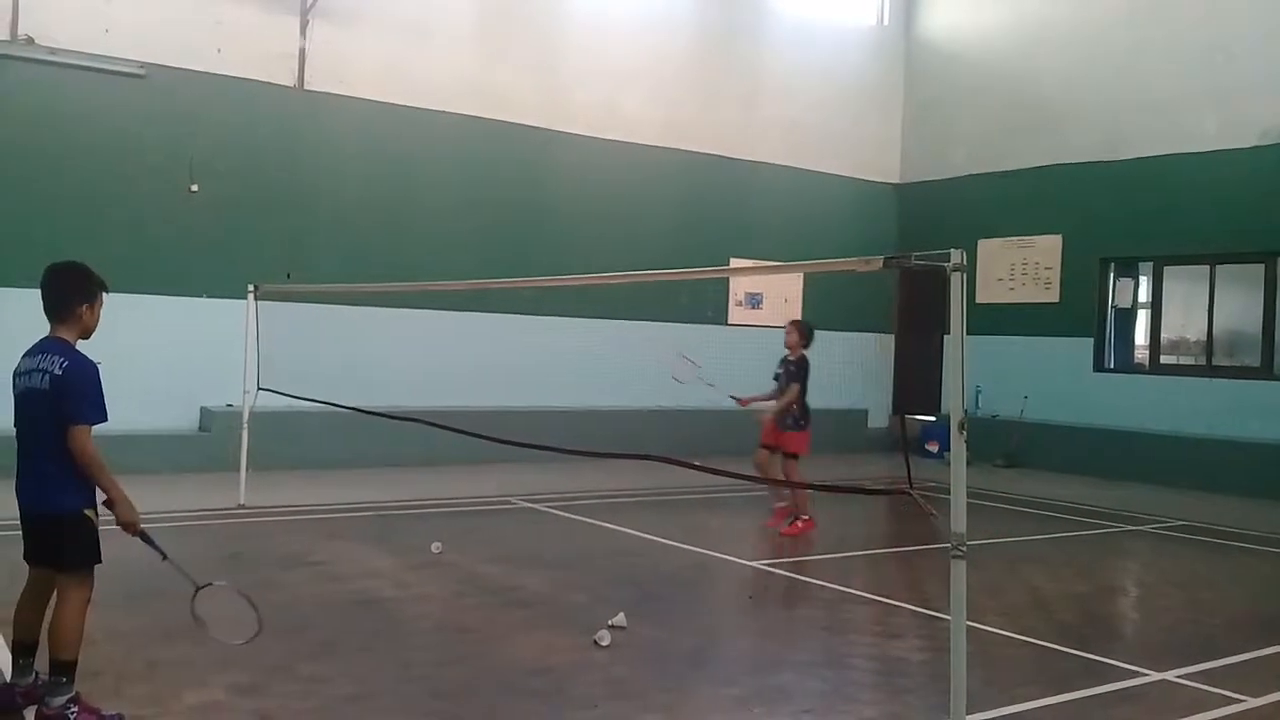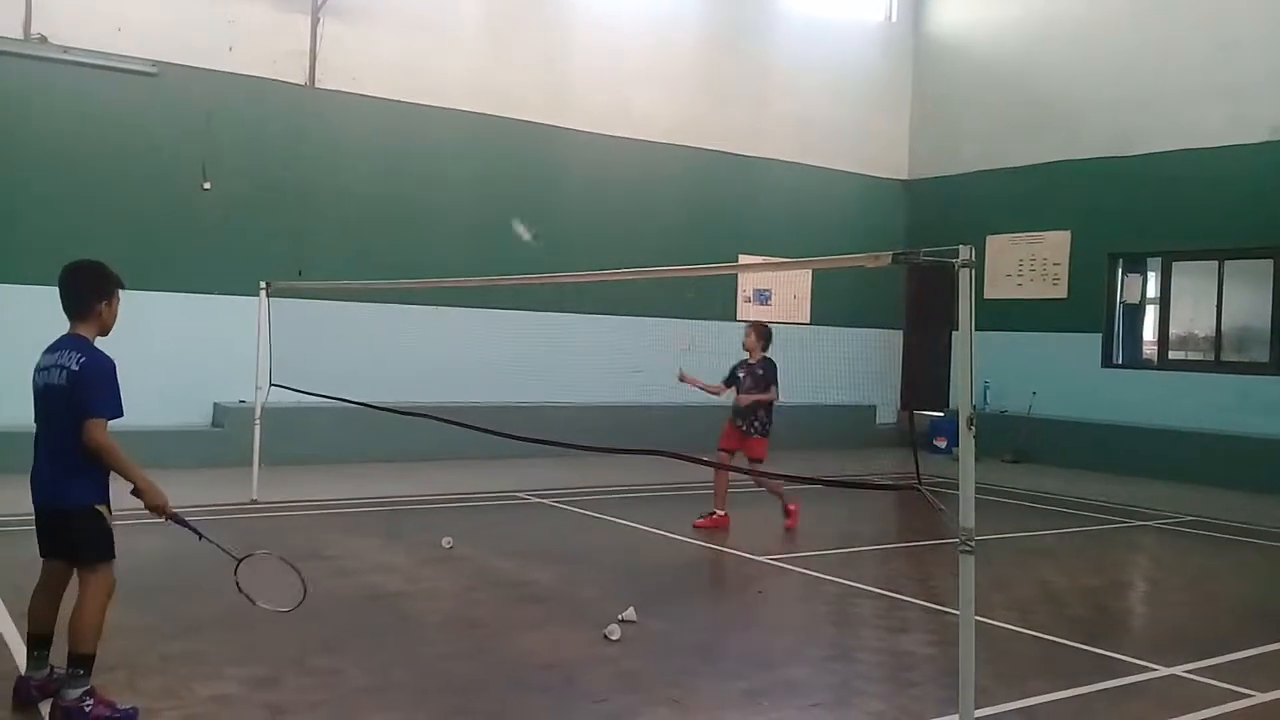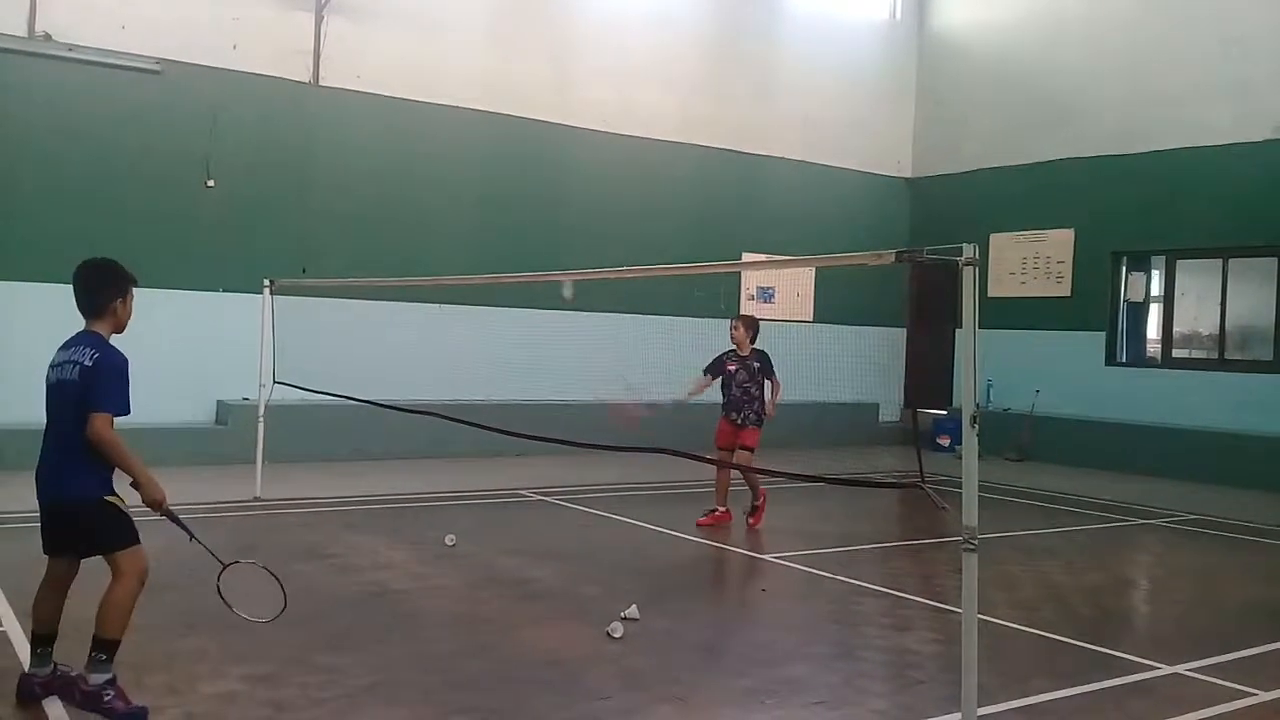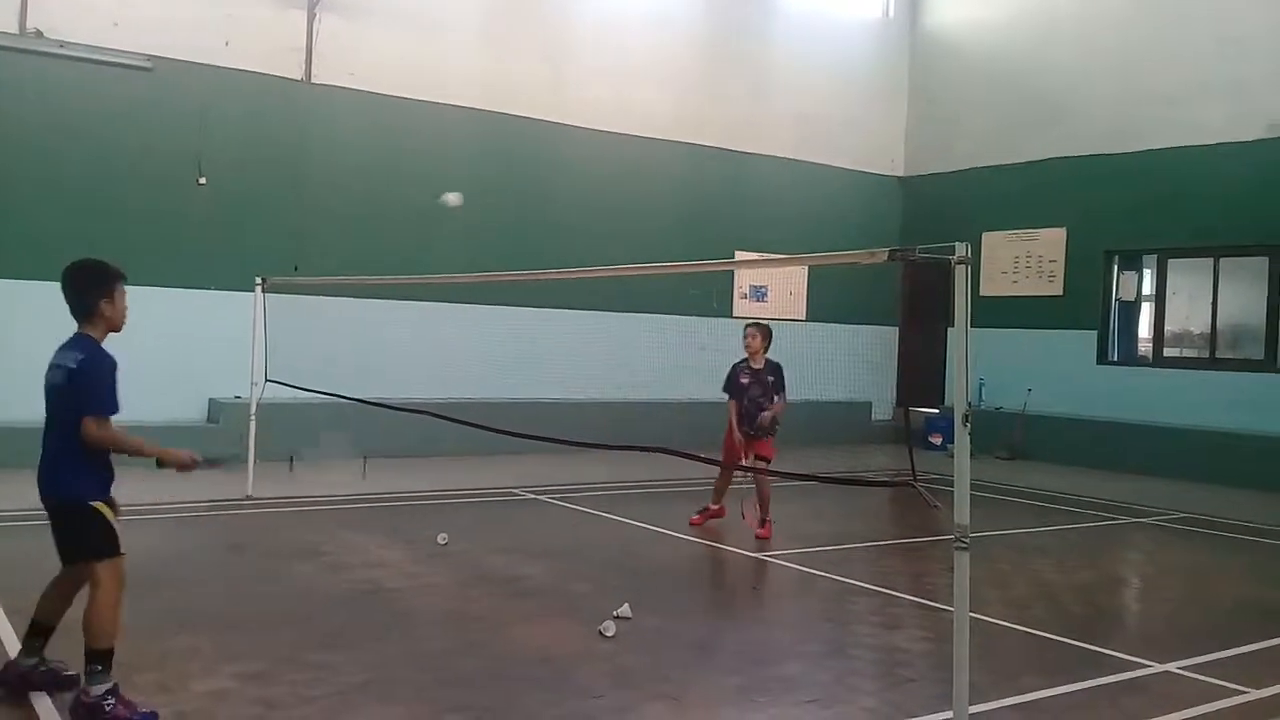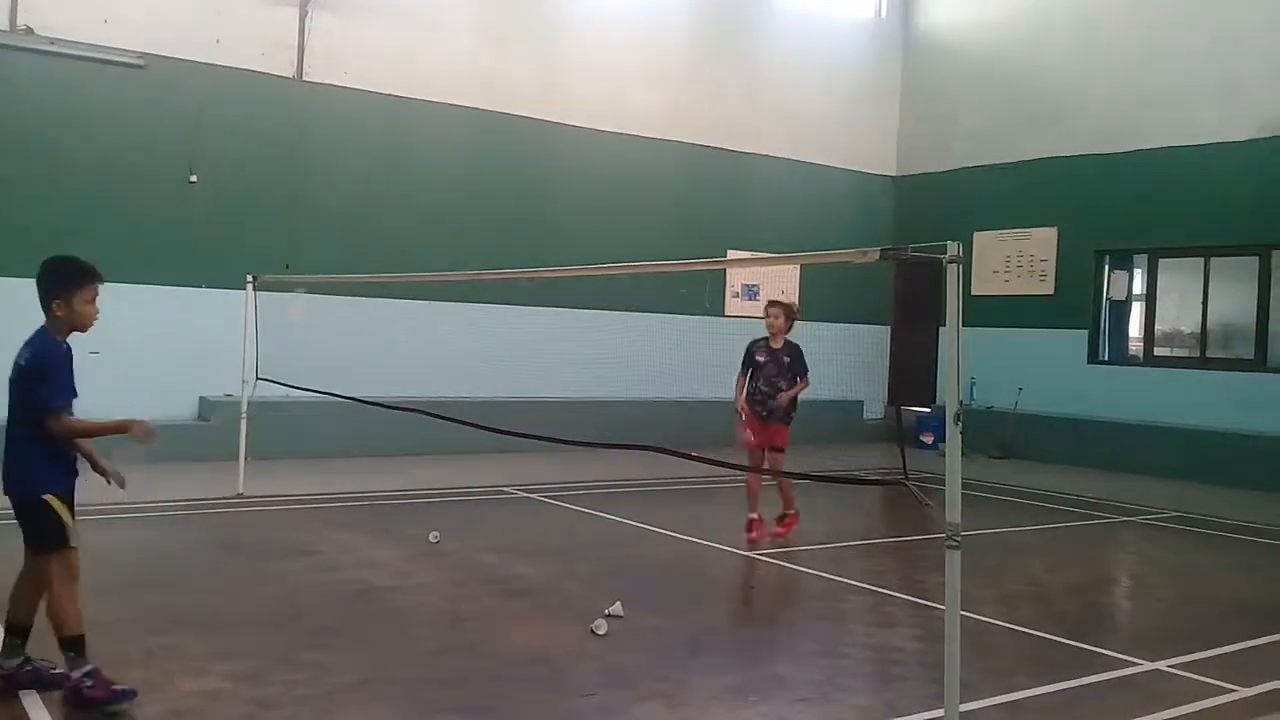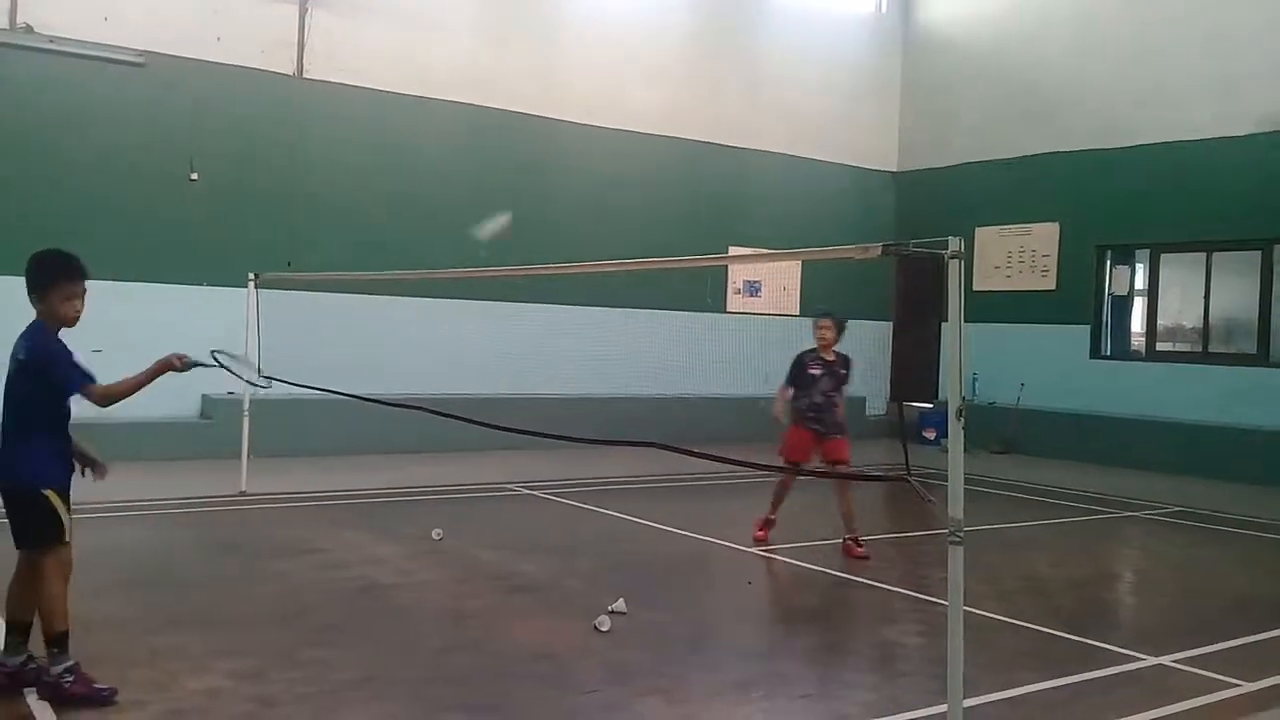
dt=0.3s
person 1, frame 1
right shoulder: (78, 368)
right elbow: (79, 443)
right wrist: (118, 498)
right hip: (66, 500)
left knee: (39, 583)
right knee: (74, 591)
person 1, frame 2
left shoulder: (49, 358)
right shoulder: (95, 363)
right elbow: (95, 436)
right wrist: (143, 483)
left hip: (48, 488)
right hip: (80, 493)
left knee: (53, 576)
right knee: (97, 584)
left ankle: (35, 676)
person 1, frame 3
left shoulder: (65, 354)
right shoulder: (108, 359)
right elbow: (98, 429)
right wrist: (143, 478)
left hip: (54, 481)
right hip: (85, 487)
left knee: (59, 572)
right knee: (132, 568)
left ankle: (39, 672)
right ankle: (98, 679)
person 1, frame 4
left shoulder: (64, 356)
right shoulder: (97, 361)
right elbow: (94, 432)
right wrist: (162, 454)
left hip: (60, 482)
right hip: (81, 488)
left knee: (74, 572)
right knee: (108, 579)
person 1, frame 5
left shoulder: (53, 351)
right shoulder: (46, 355)
right elbow: (57, 425)
left wrist: (97, 462)
right wrist: (122, 427)
left hip: (41, 476)
right hip: (39, 480)
left knee: (39, 567)
right knee: (63, 569)
right ankle: (81, 674)
person 1, frame 6
left shoulder: (39, 343)
right shoulder: (45, 348)
right elbow: (100, 395)
left wrist: (77, 451)
right wrist: (160, 367)
right knee: (55, 566)
right ankle: (60, 672)
person 2, frame 1
left shoulder: (801, 363)
right shoulder: (784, 361)
left elbow: (793, 393)
left wrist: (772, 411)
right wrist: (750, 399)
left hip: (794, 422)
right hip: (778, 420)
left knee: (789, 470)
right knee: (761, 460)
left ankle: (805, 518)
right ankle: (783, 503)
person 2, frame 2
left shoulder: (768, 365)
right shoulder: (740, 366)
left elbow: (773, 395)
right elbow: (720, 389)
left wrist: (752, 398)
right wrist: (691, 381)
left hip: (757, 426)
right hip: (737, 422)
left knee: (756, 474)
right knee: (721, 463)
left ankle: (788, 505)
right ankle: (720, 514)
person 2, frame 3
left shoulder: (761, 358)
right shoulder: (725, 359)
left elbow: (775, 383)
right elbow: (706, 379)
left wrist: (771, 402)
right wrist: (690, 394)
left hip: (752, 419)
right hip: (728, 417)
left knee: (742, 464)
right knee: (722, 462)
left ankle: (758, 499)
right ankle: (721, 510)
person 2, frame 4
left shoulder: (774, 369)
right shoulder: (738, 370)
left elbow: (782, 399)
right elbow: (732, 402)
left wrist: (772, 412)
right wrist: (735, 429)
left hip: (763, 430)
right hip: (740, 428)
left knee: (759, 474)
right knee: (727, 468)
left ankle: (765, 520)
right ankle: (714, 507)
person 2, frame 5
left shoulder: (793, 350)
right shoulder: (755, 346)
left elbow: (804, 381)
right elbow: (743, 374)
left wrist: (790, 393)
right wrist: (739, 398)
left hip: (780, 414)
right hip: (755, 411)
left knee: (776, 466)
right knee: (754, 464)
left ankle: (789, 513)
right ankle: (754, 520)
person 2, frame 6
left shoulder: (844, 363)
right shoulder: (804, 359)
right elbow: (785, 390)
left wrist: (841, 413)
right wrist: (781, 410)
left hip: (832, 429)
right hip: (803, 426)
left knee: (843, 478)
right knee: (789, 476)
left ankle: (851, 537)
right ankle: (769, 519)
